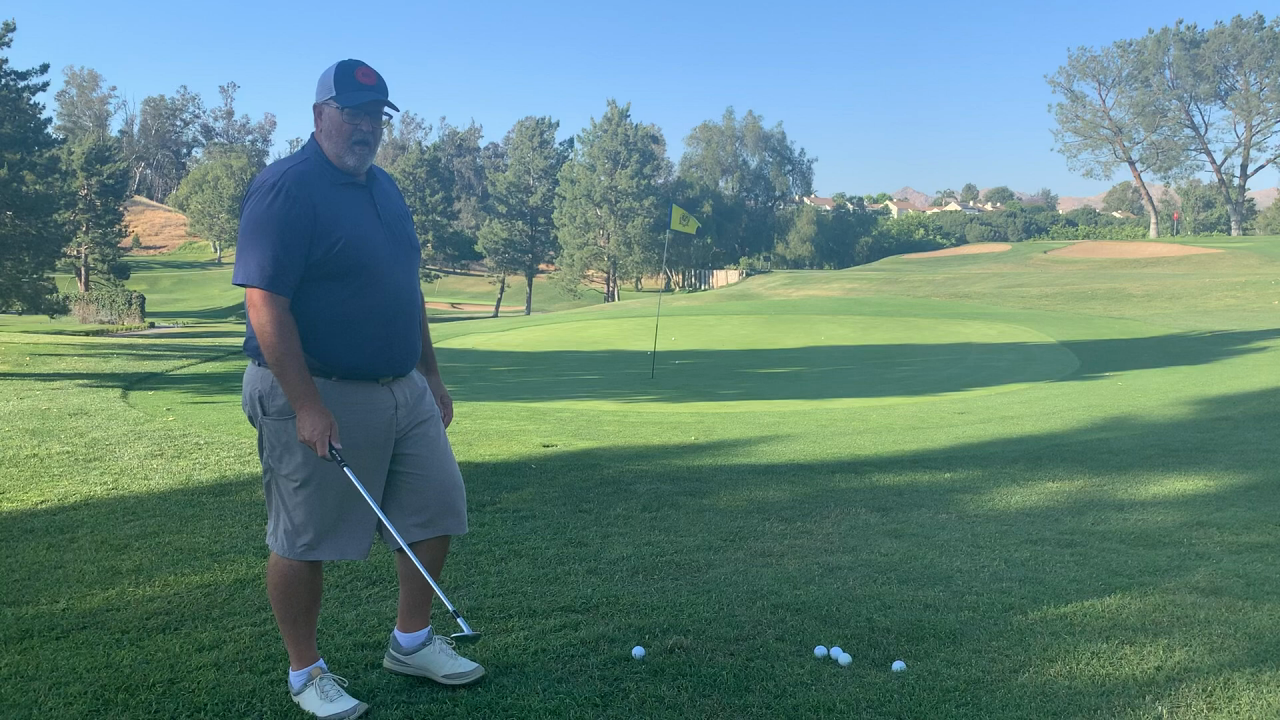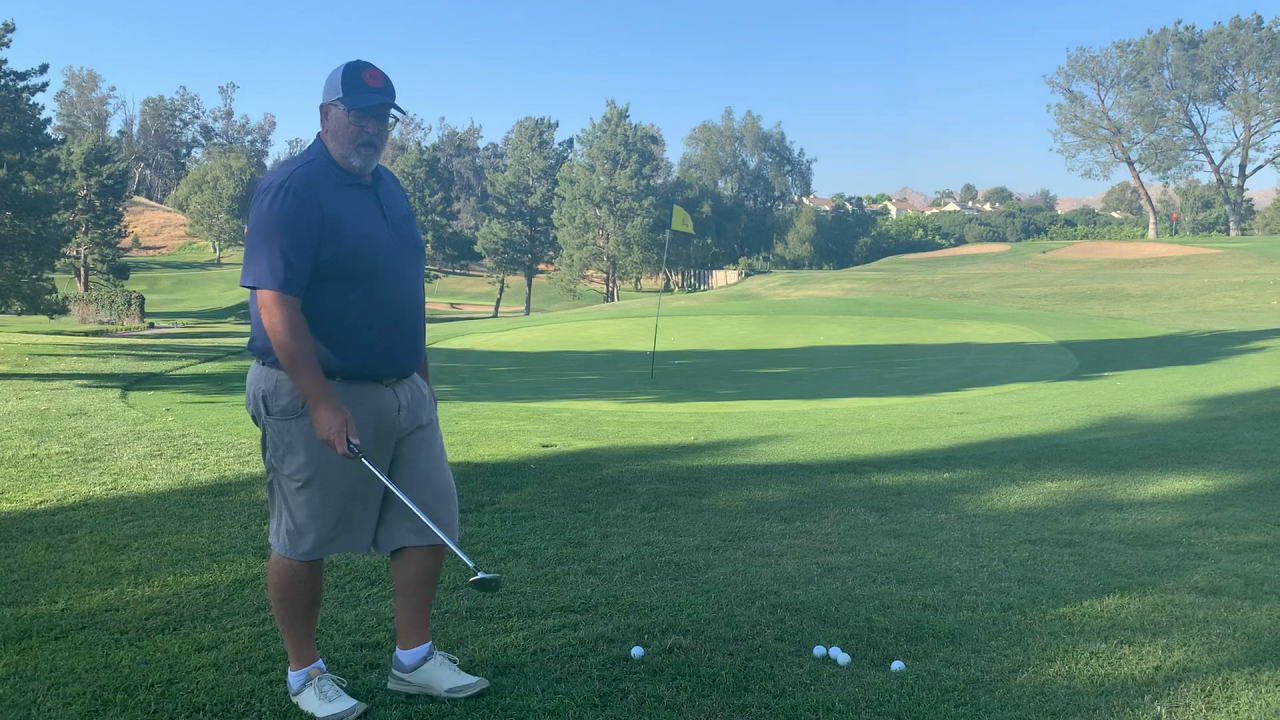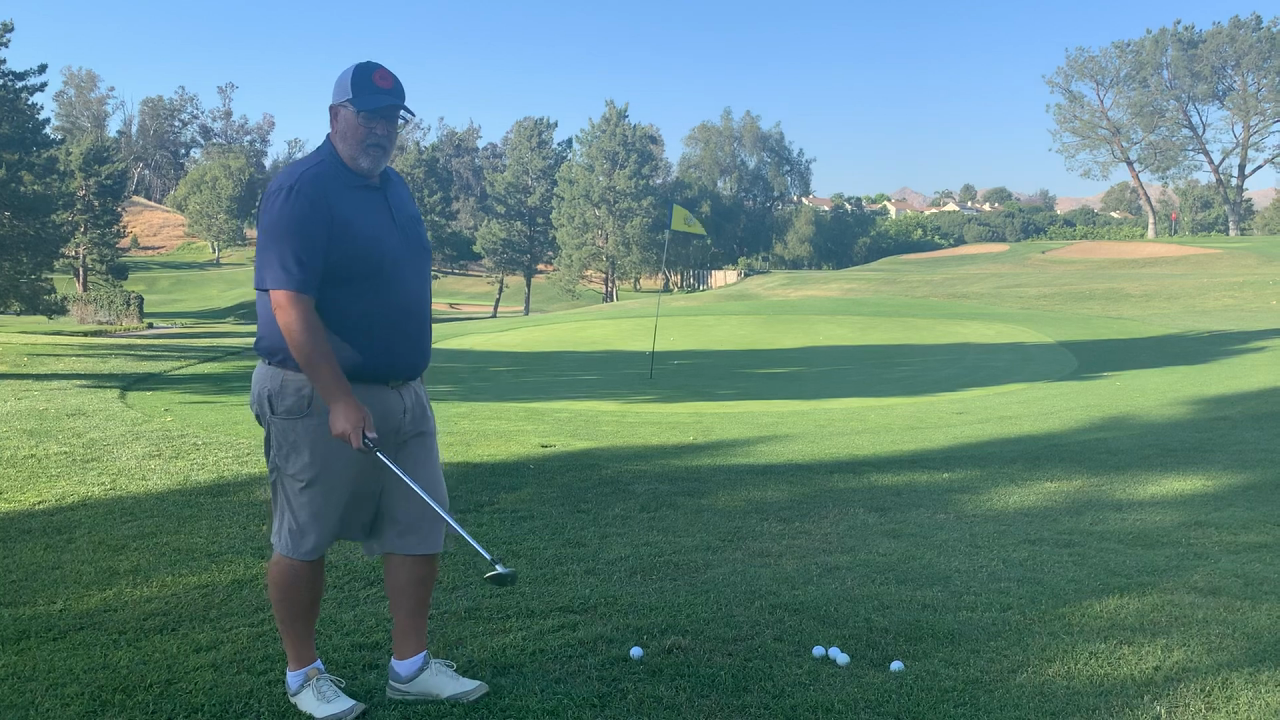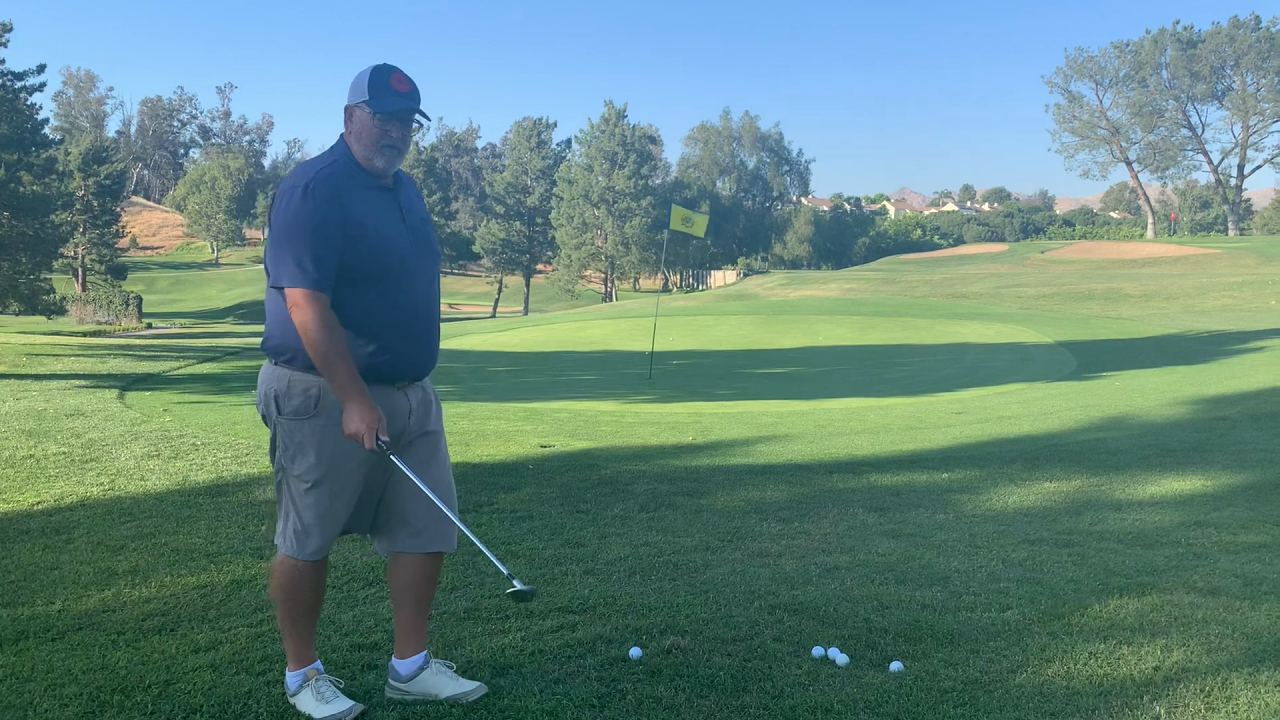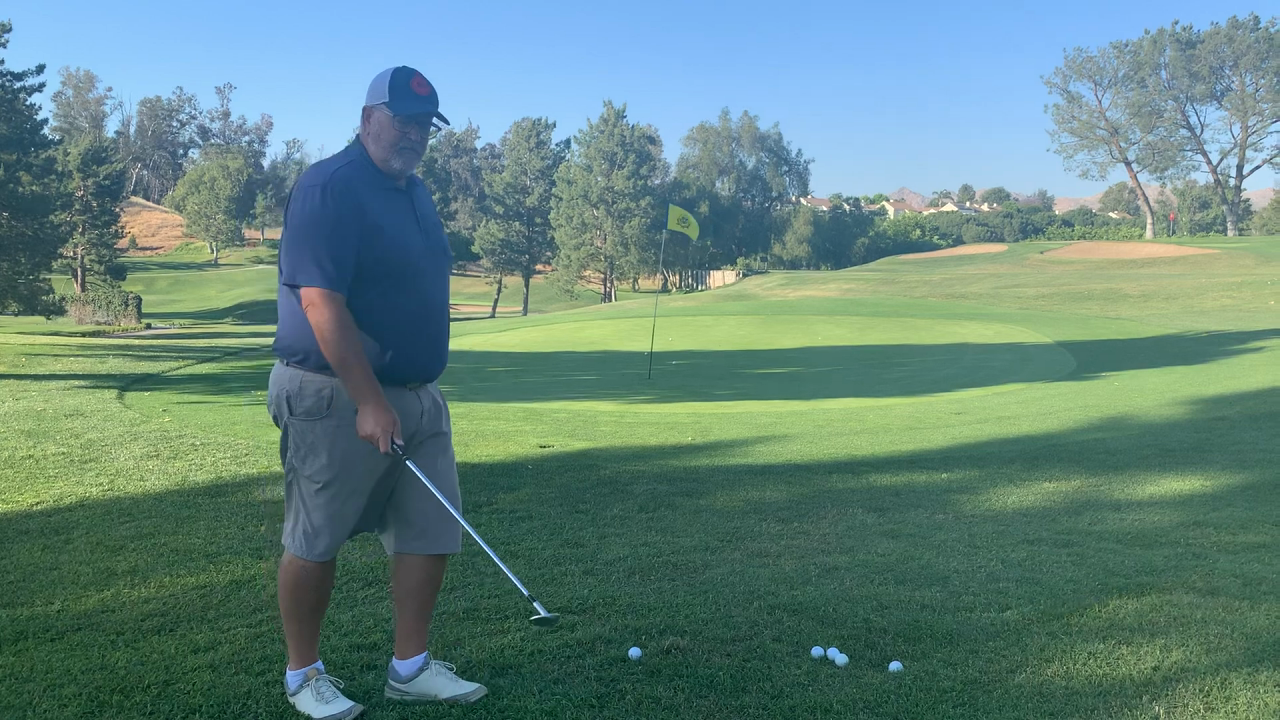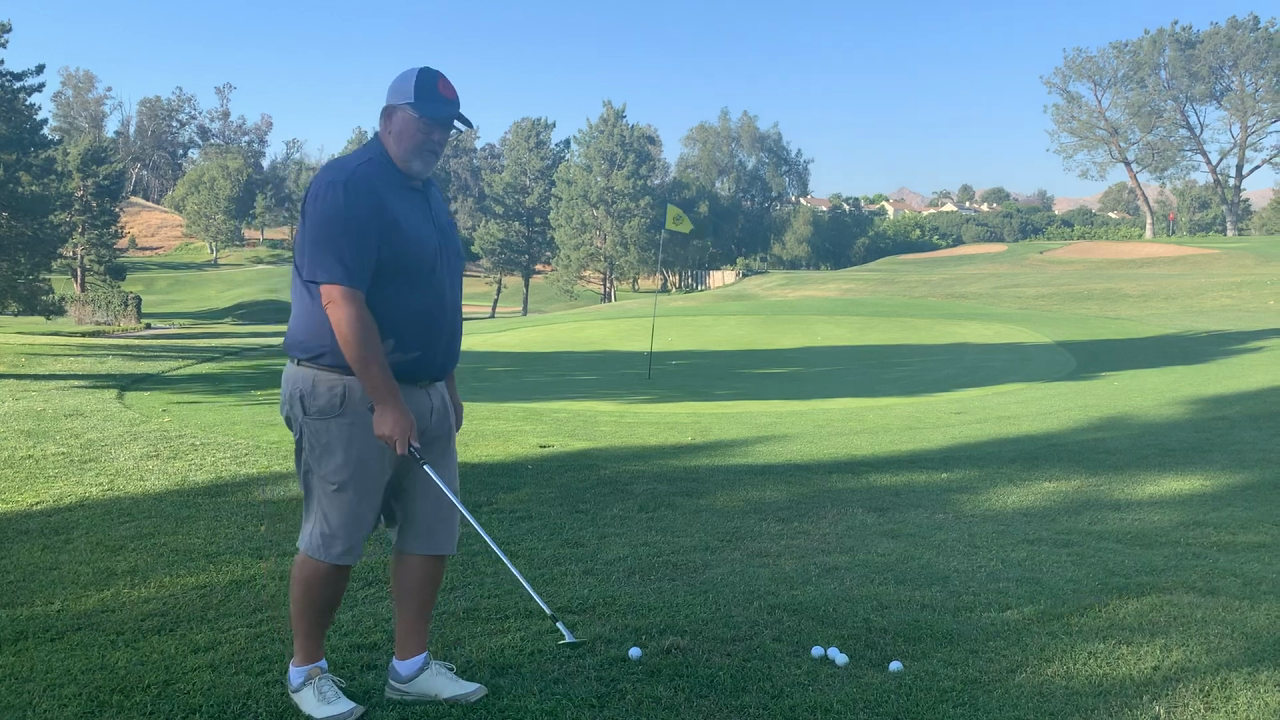
dt=0.1s
person 1, frame 1
left shoulder: (383, 187)
right shoulder: (285, 188)
right elbow: (264, 305)
left wrist: (433, 376)
right wrist: (307, 407)
left hip: (400, 389)
right hip: (315, 393)
left knee: (438, 507)
right knee: (302, 537)
left ankle: (412, 639)
person 1, frame 2
left shoulder: (388, 187)
right shoulder: (292, 189)
right elbow: (275, 306)
left wrist: (423, 378)
right wrist: (323, 404)
left hip: (401, 390)
right hip: (320, 395)
left knee: (430, 520)
right knee: (304, 538)
left ankle: (413, 657)
person 1, frame 3
left shoulder: (395, 189)
right shoulder: (301, 189)
right elbow: (290, 305)
left wrist: (409, 384)
right wrist: (341, 400)
left hip: (404, 392)
right hip: (318, 396)
left knee: (418, 529)
right knee: (303, 539)
left ankle: (409, 665)
person 1, frame 4
left shoulder: (406, 191)
right shoulder: (314, 189)
right elbow: (305, 305)
left wrist: (408, 386)
right wrist: (355, 400)
left hip: (412, 392)
right hip: (325, 396)
left knee: (426, 528)
right knee: (307, 539)
left ankle: (409, 664)
person 1, frame 5
left shoulder: (415, 191)
right shoulder: (330, 187)
right elbow: (322, 303)
left wrist: (426, 388)
right wrist: (371, 403)
left hip: (417, 394)
right hip: (335, 395)
left knee: (429, 530)
right knee: (317, 538)
left ankle: (410, 666)
person 1, frame 6
left shoulder: (429, 192)
right shoulder: (347, 185)
right elbow: (342, 302)
left wrist: (447, 386)
right wrist: (387, 403)
left hip: (426, 393)
right hip: (346, 393)
left knee: (431, 530)
right knee: (334, 539)
left ankle: (410, 666)
